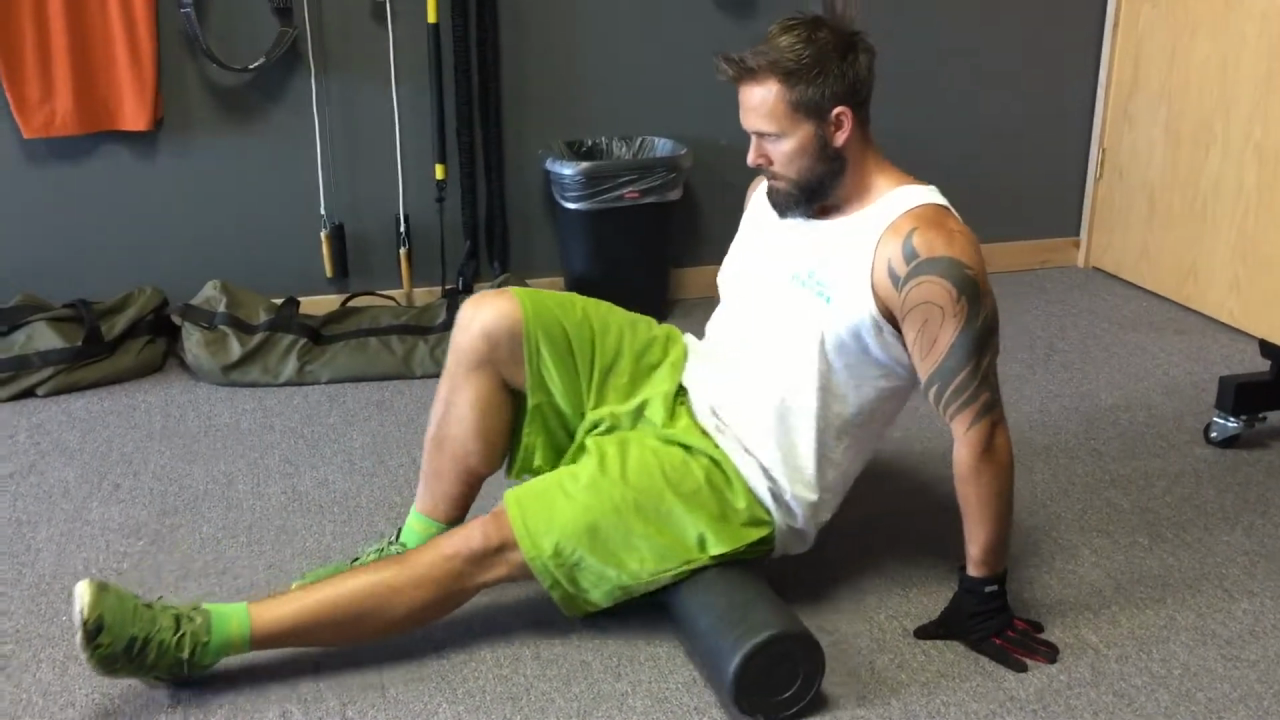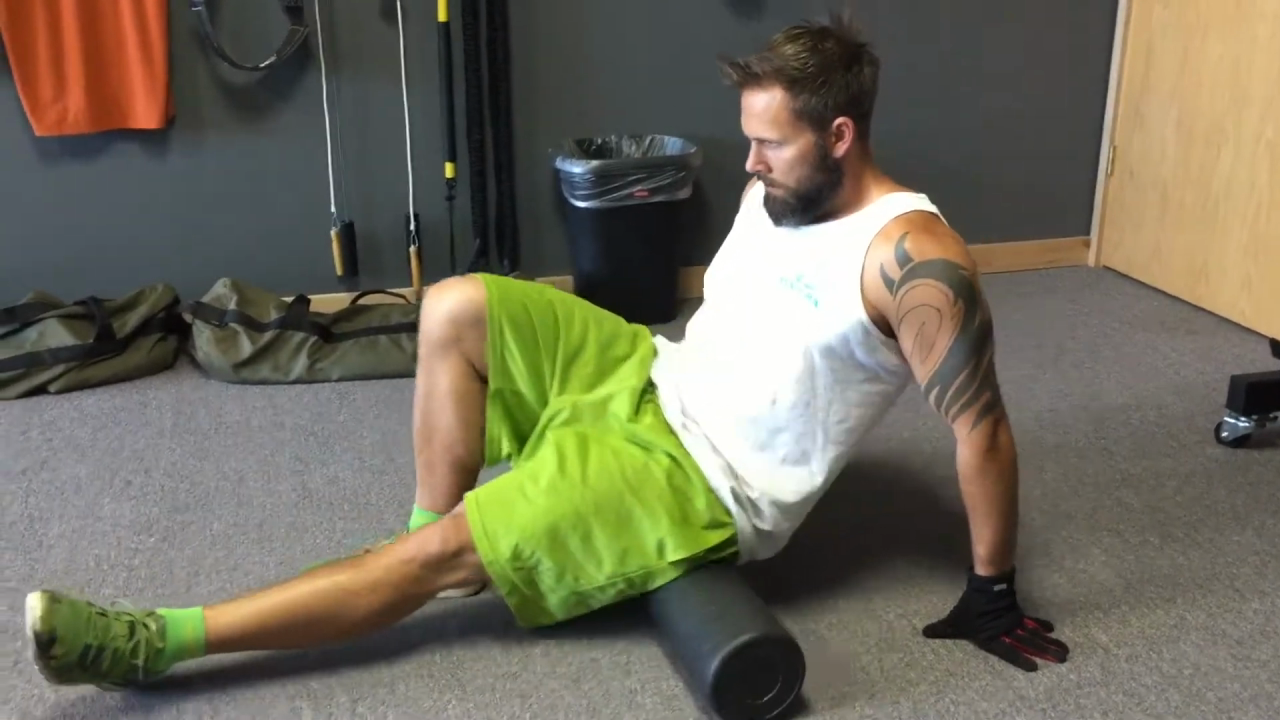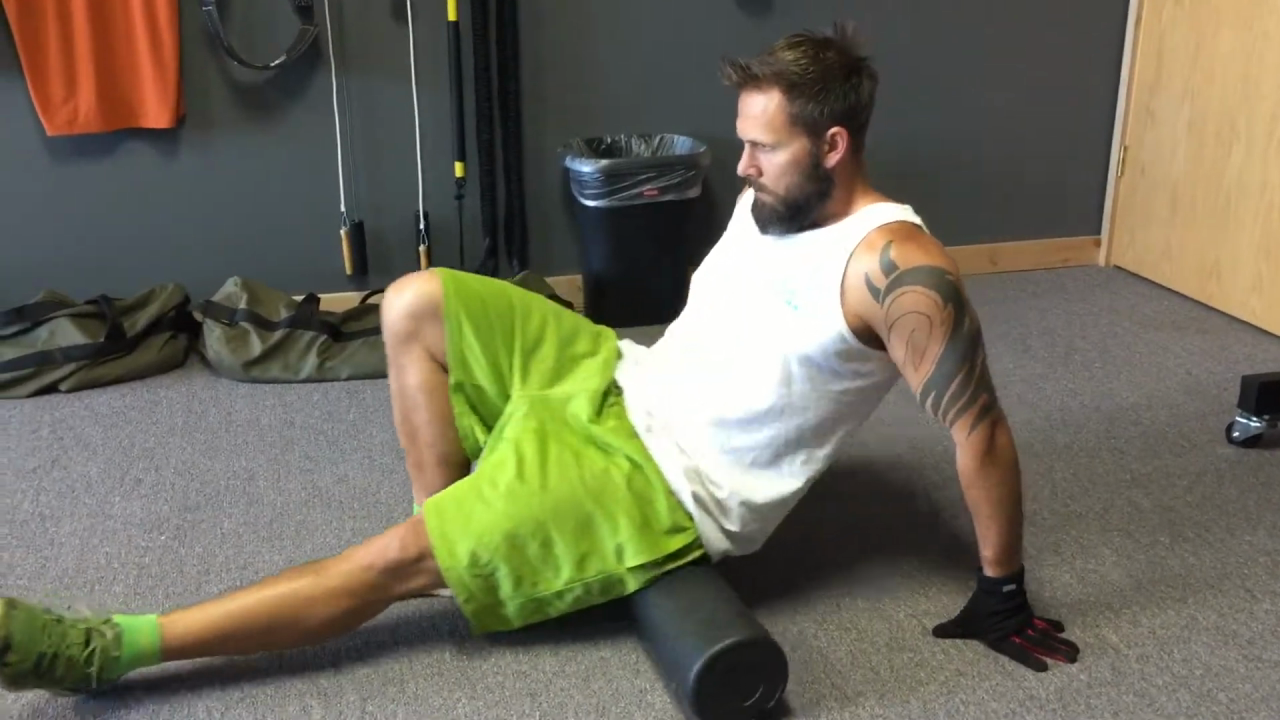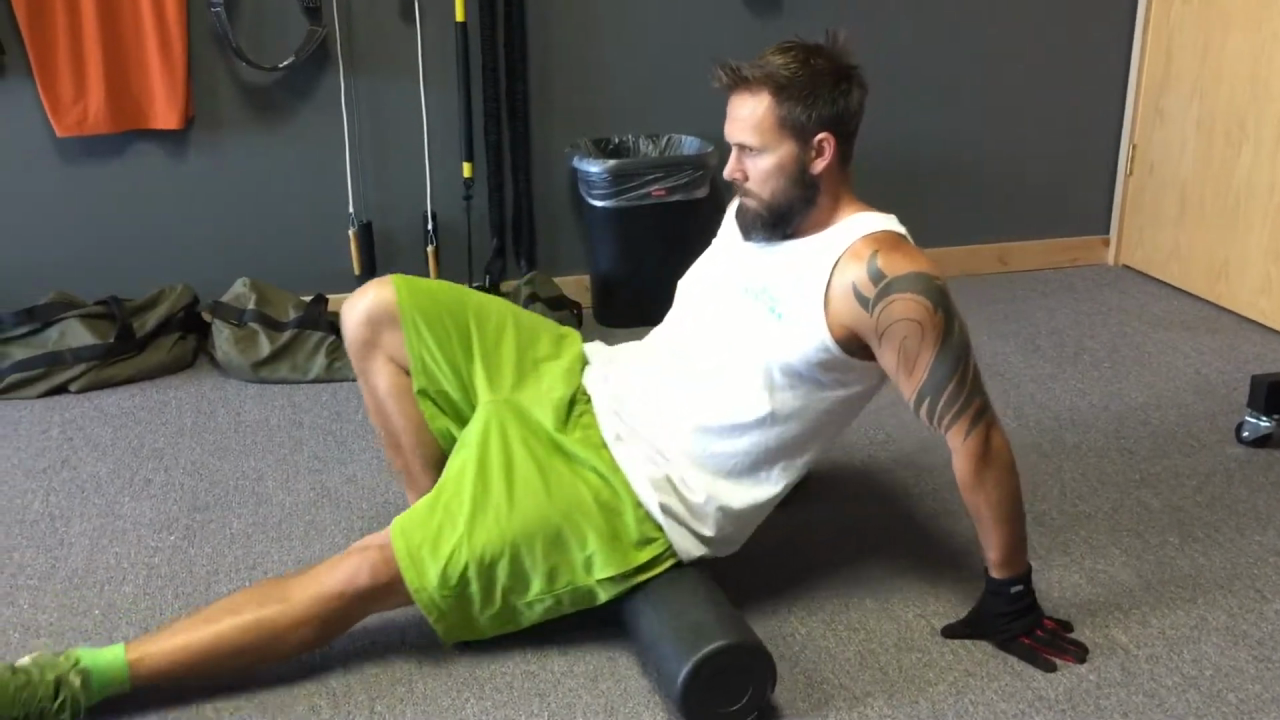
dt=0.2s
person 1, frame 1
left shoulder: (919, 248)
right shoulder: (778, 186)
left elbow: (977, 427)
left wrist: (983, 595)
left hip: (739, 479)
right hip: (685, 383)
left knee: (485, 548)
right knee: (492, 321)
left ankle: (203, 637)
right ankle: (412, 545)
person 1, frame 2
left shoulder: (909, 255)
right shoulder: (773, 190)
left elbow: (979, 428)
left wrist: (992, 595)
left hip: (702, 482)
right hip: (654, 384)
left knee: (445, 555)
right knee: (459, 309)
left ankle: (161, 640)
right ankle: (423, 526)
person 1, frame 3
left shoulder: (893, 266)
right shoulder: (769, 197)
left elbow: (978, 429)
left wrist: (1001, 595)
left hip: (666, 487)
right hip: (620, 384)
left knee: (398, 561)
right knee: (420, 304)
left ankle: (115, 648)
right ankle: (448, 522)
person 1, frame 4
left shoulder: (877, 275)
right shoulder: (760, 207)
left elbow: (973, 436)
left wrist: (1008, 596)
left hip: (633, 494)
right hip: (591, 385)
left knee: (365, 575)
right knee: (379, 311)
right ankle: (448, 525)
